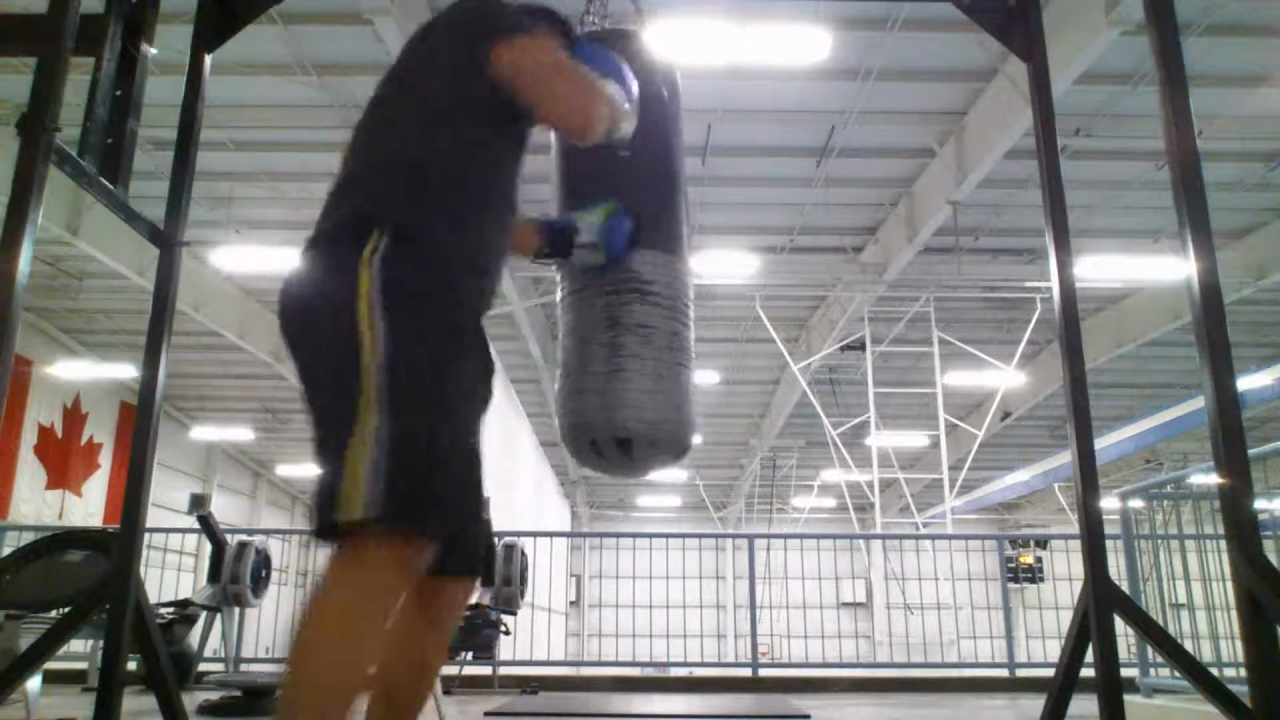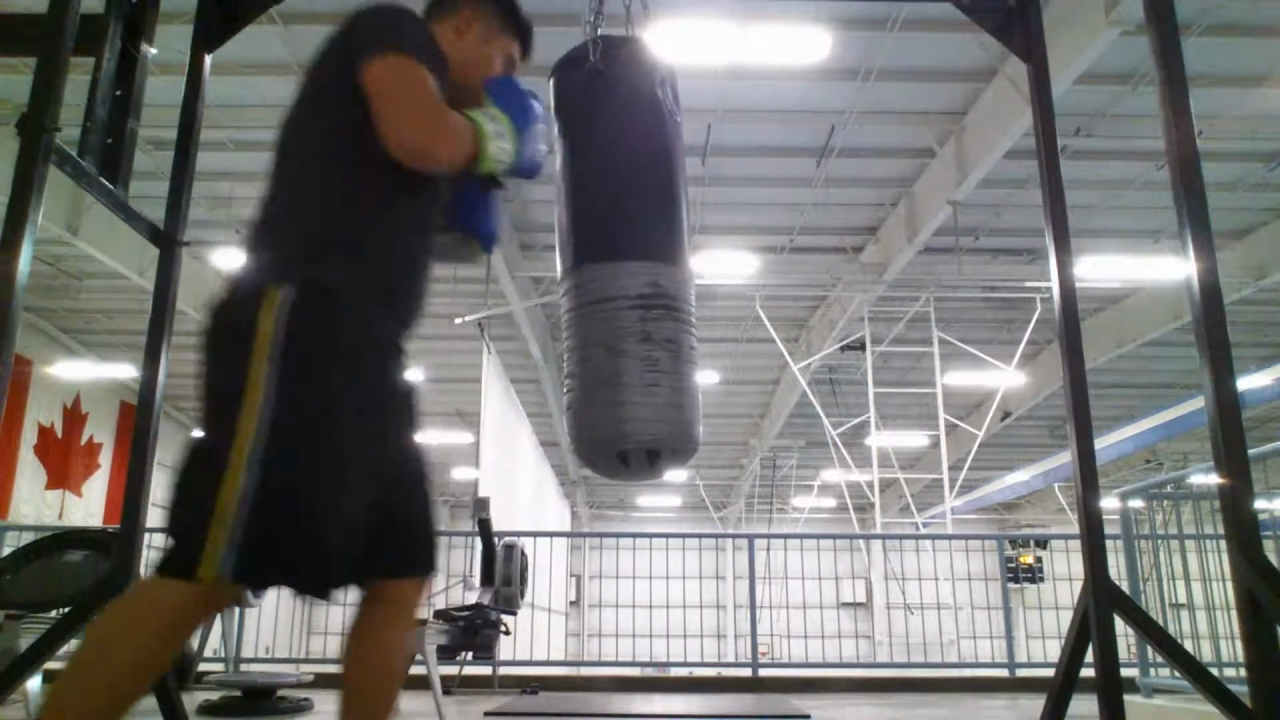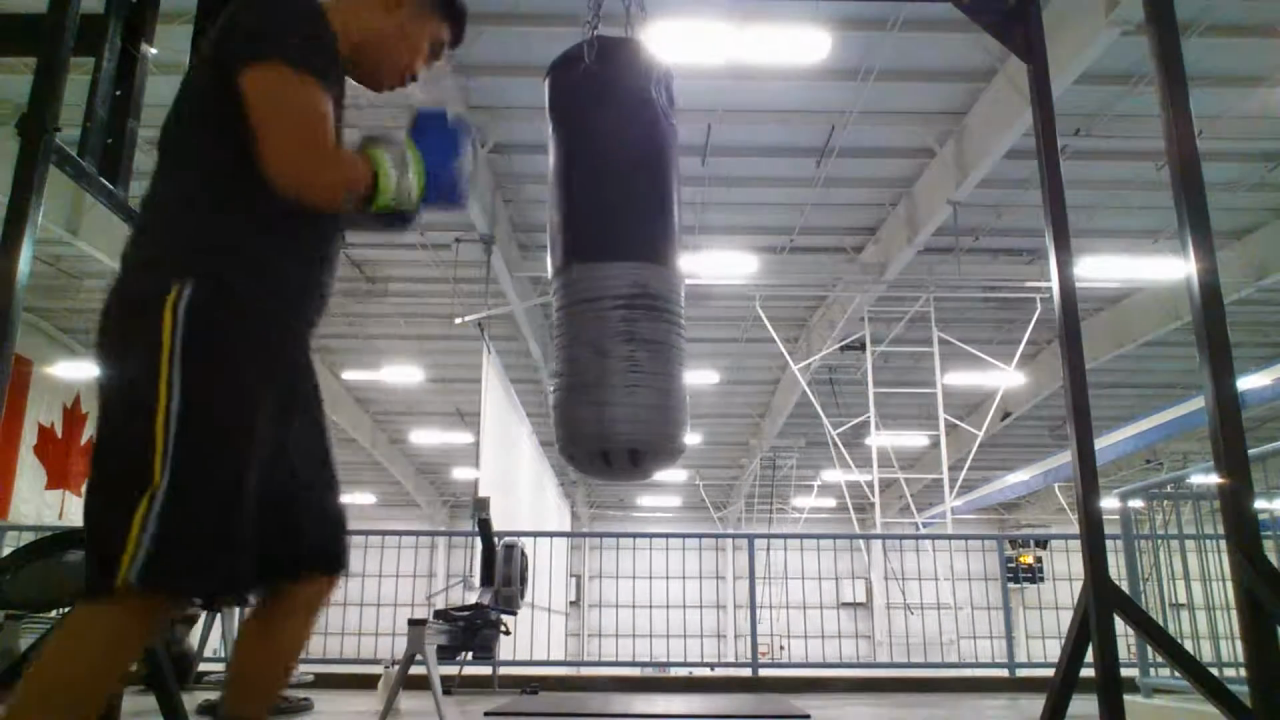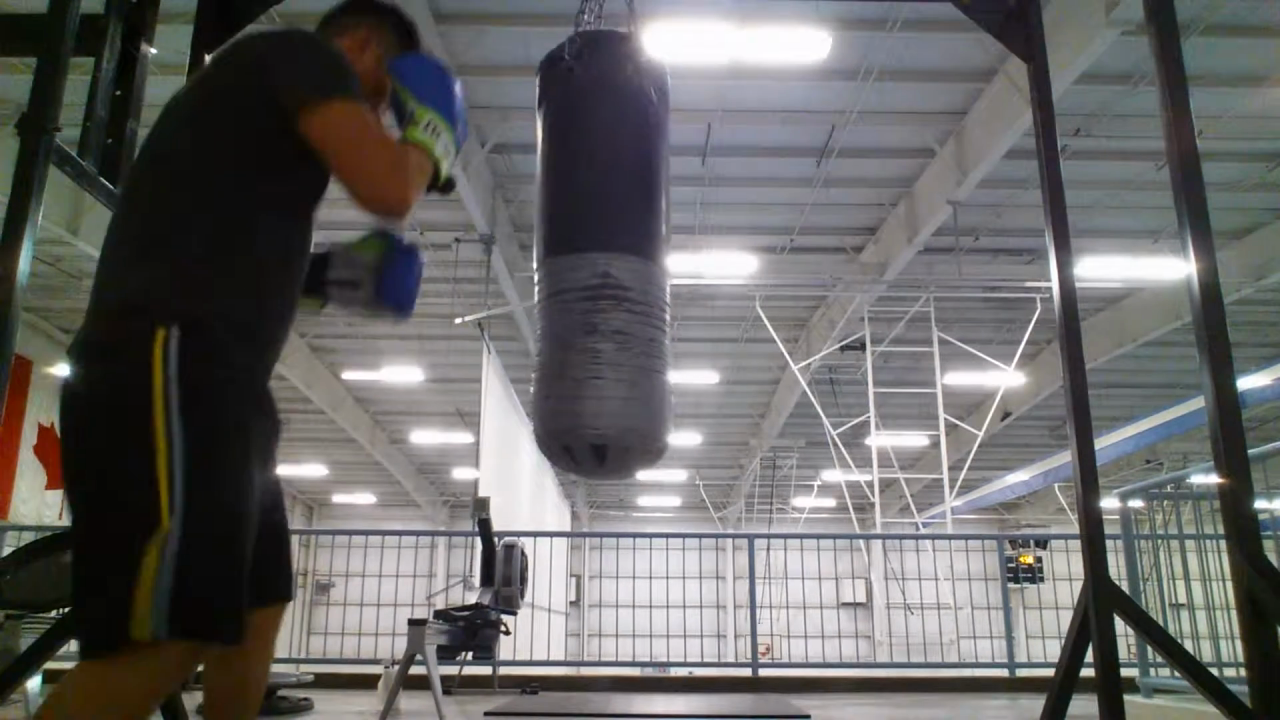
dt=0.3s
person 1, frame 1
left shoulder: (434, 70)
right elbow: (580, 114)
left wrist: (567, 236)
right wrist: (617, 100)
right hip: (386, 284)
left knee: (445, 573)
right knee: (393, 549)
person 1, frame 2
left shoulder: (392, 87)
right elbow: (423, 141)
left wrist: (463, 211)
right wrist: (495, 133)
left hip: (350, 359)
right hip: (297, 330)
left knee: (401, 581)
right knee: (204, 577)
person 1, frame 3
left shoulder: (300, 72)
right elbow: (301, 172)
left wrist: (374, 193)
right wrist: (401, 169)
left hip: (263, 349)
right hip: (195, 327)
left knee: (307, 573)
right knee: (148, 589)
person 1, frame 4
left shoulder: (244, 85)
right shoulder: (292, 58)
right elbow: (387, 187)
left wrist: (340, 275)
right wrist: (433, 121)
left hip: (210, 374)
right hip: (167, 359)
left knee: (254, 605)
right knee: (163, 636)
